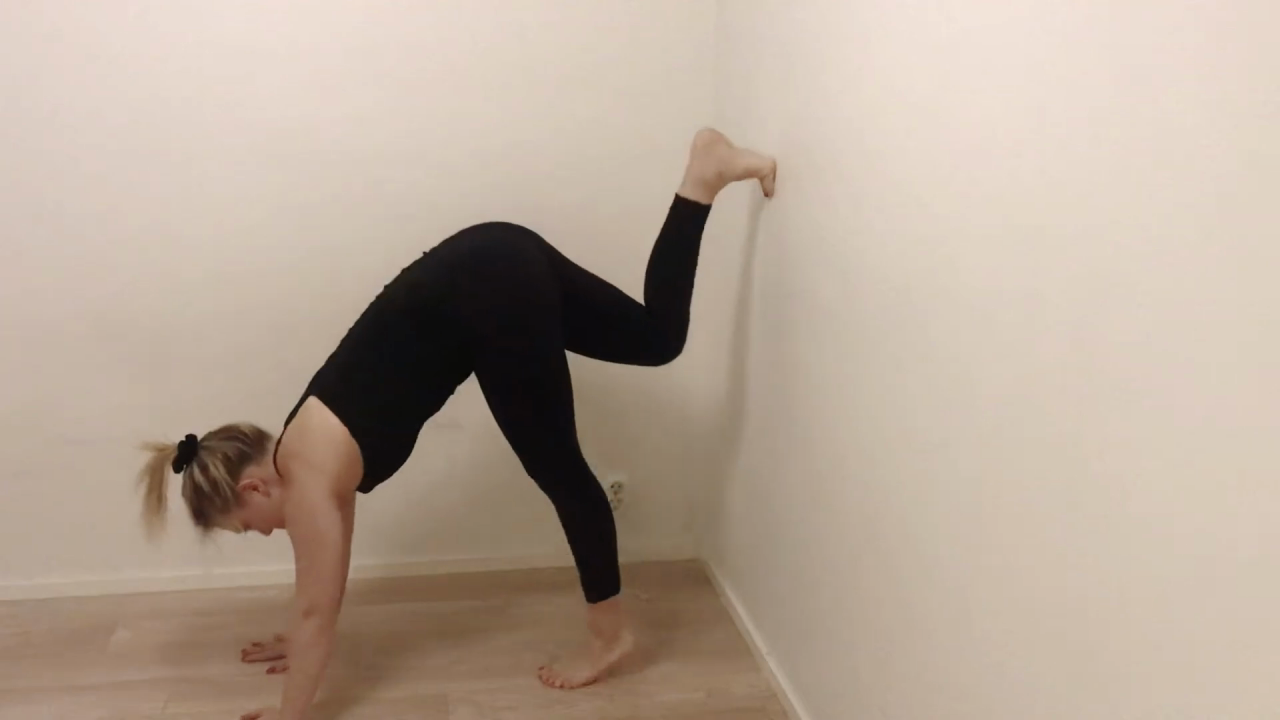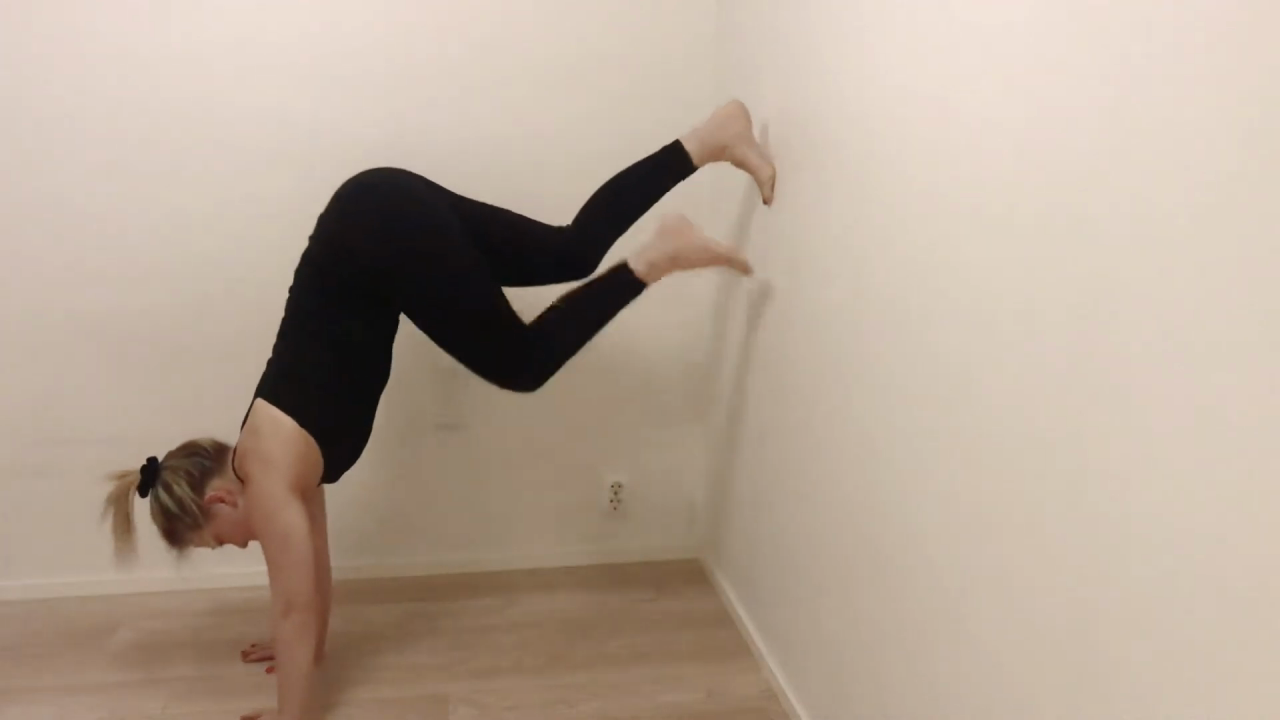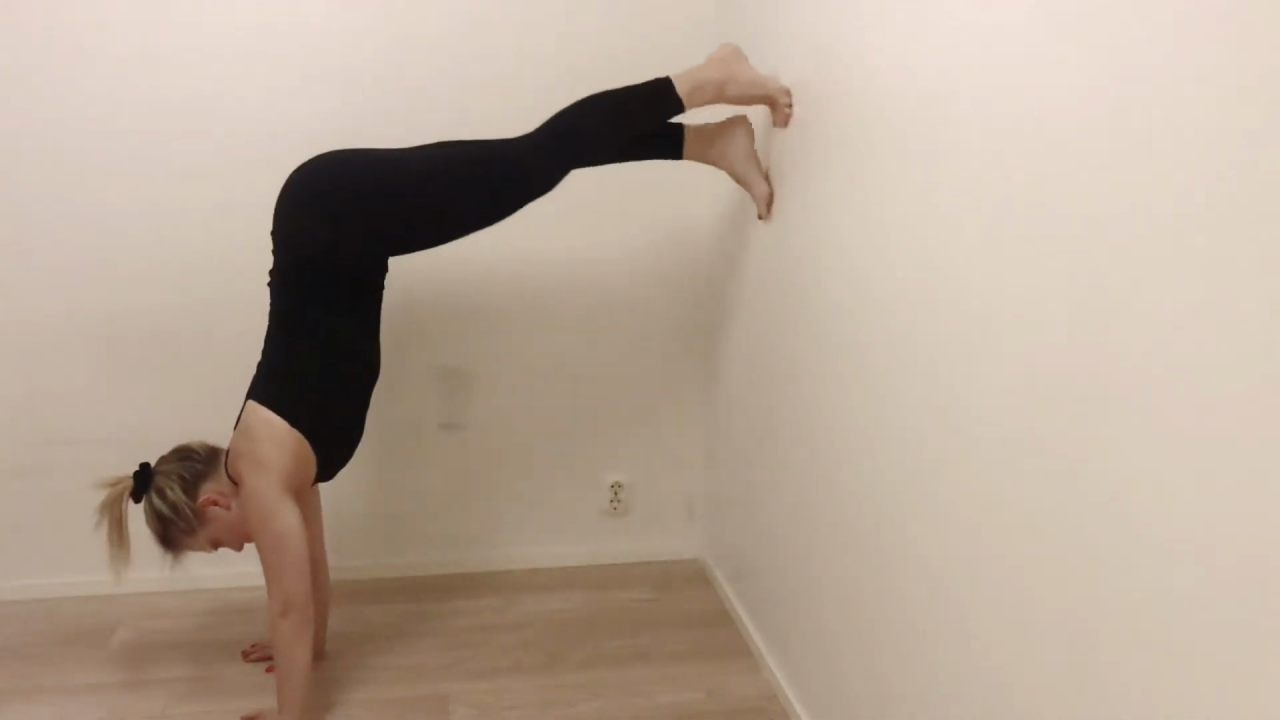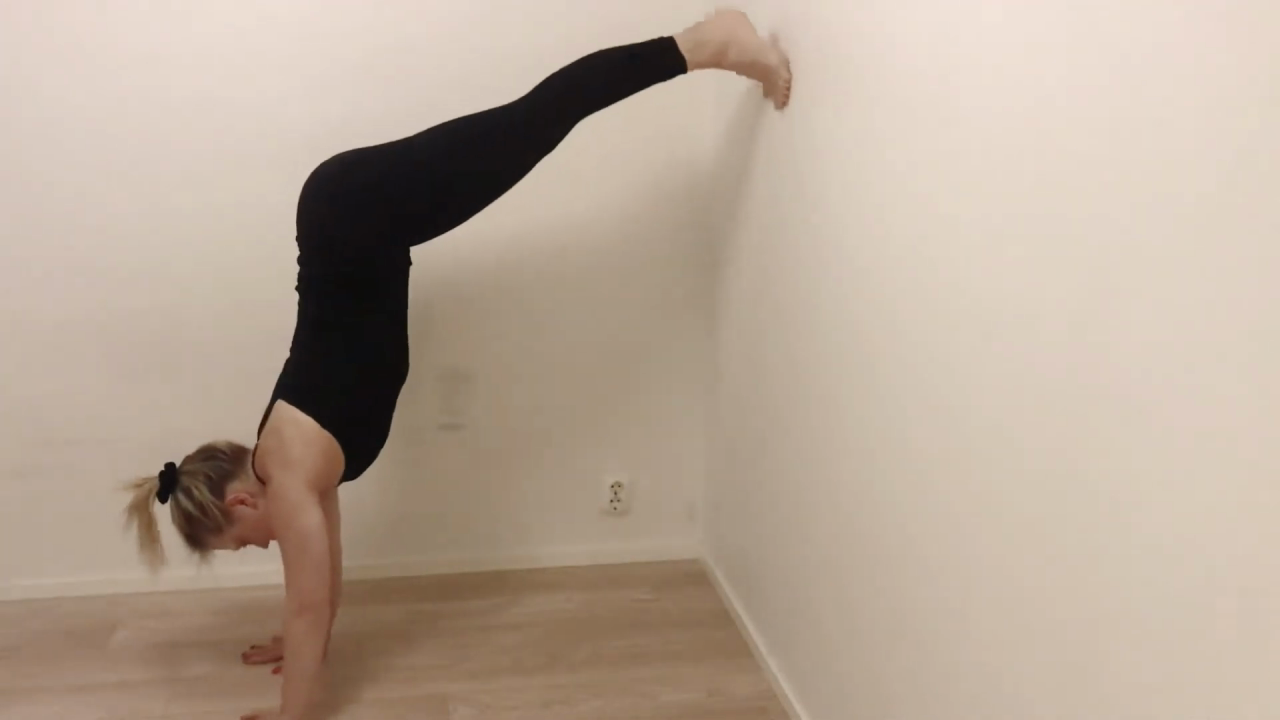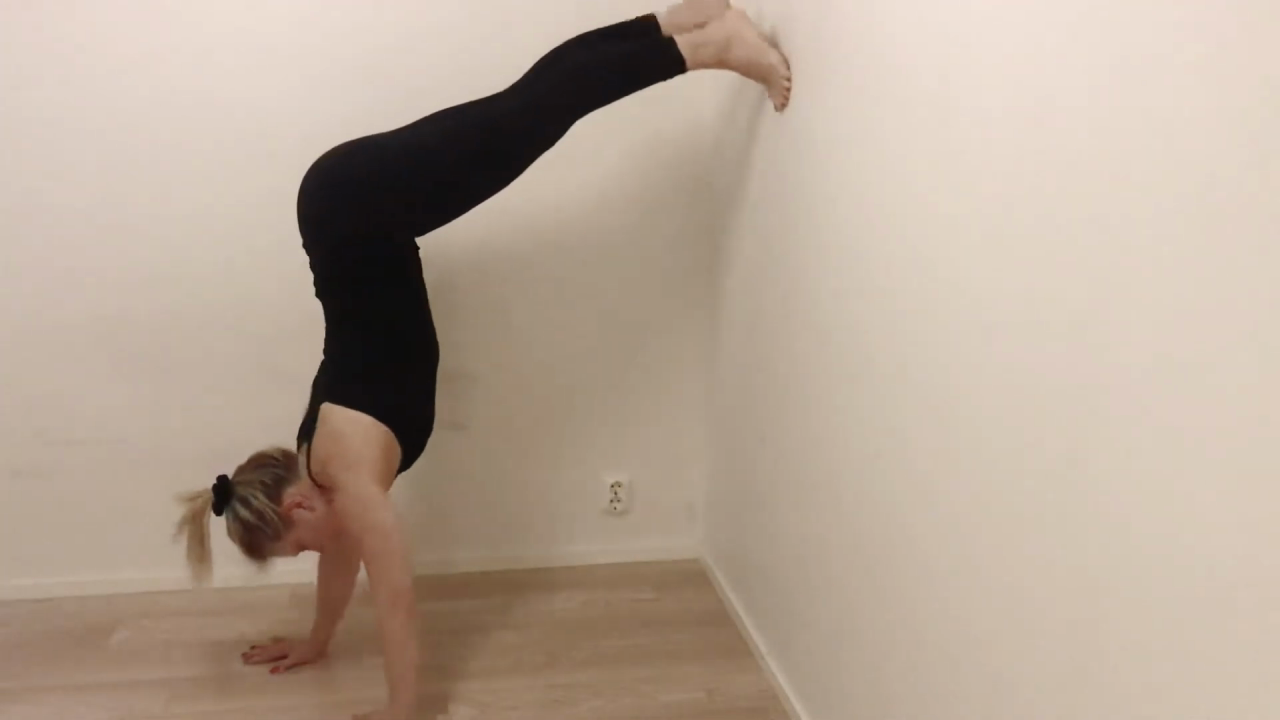
dt=0.5s
person 1, frame 1
left shoulder: (307, 475)
right shoulder: (309, 450)
left elbow: (315, 612)
right wrist: (305, 639)
left hip: (491, 289)
right hip: (495, 267)
left knee: (558, 468)
right knee: (658, 340)
left ankle: (607, 631)
right ankle: (702, 173)
person 1, frame 2
left shoulder: (267, 477)
right shoulder: (280, 457)
left elbow: (294, 610)
right elbow: (313, 553)
right wrist: (311, 643)
left hip: (384, 222)
right hip: (382, 216)
left knee: (522, 364)
right knee: (570, 250)
left ankle: (661, 254)
right ankle: (709, 139)
person 1, frame 3
left shoulder: (261, 481)
right shoulder: (272, 462)
left elbow: (290, 608)
right elbow: (310, 556)
right wrist: (311, 641)
left hip: (341, 210)
right hip: (335, 211)
left knee: (536, 159)
right knee: (535, 163)
left ankle: (705, 82)
person 1, frame 4
left shoulder: (288, 477)
right shoulder: (290, 463)
left elbow: (308, 608)
right elbow: (318, 580)
right wrist: (301, 646)
left hip: (357, 211)
right hip: (353, 214)
left knee: (531, 117)
right knee: (527, 122)
left ankle: (706, 44)
person 1, frame 5
left shoulder: (346, 472)
right shoulder: (327, 469)
left elbow: (396, 602)
right elbow: (342, 550)
right wrist: (315, 641)
left hip: (359, 202)
right hip: (350, 203)
left knee: (532, 109)
right knee: (530, 105)
